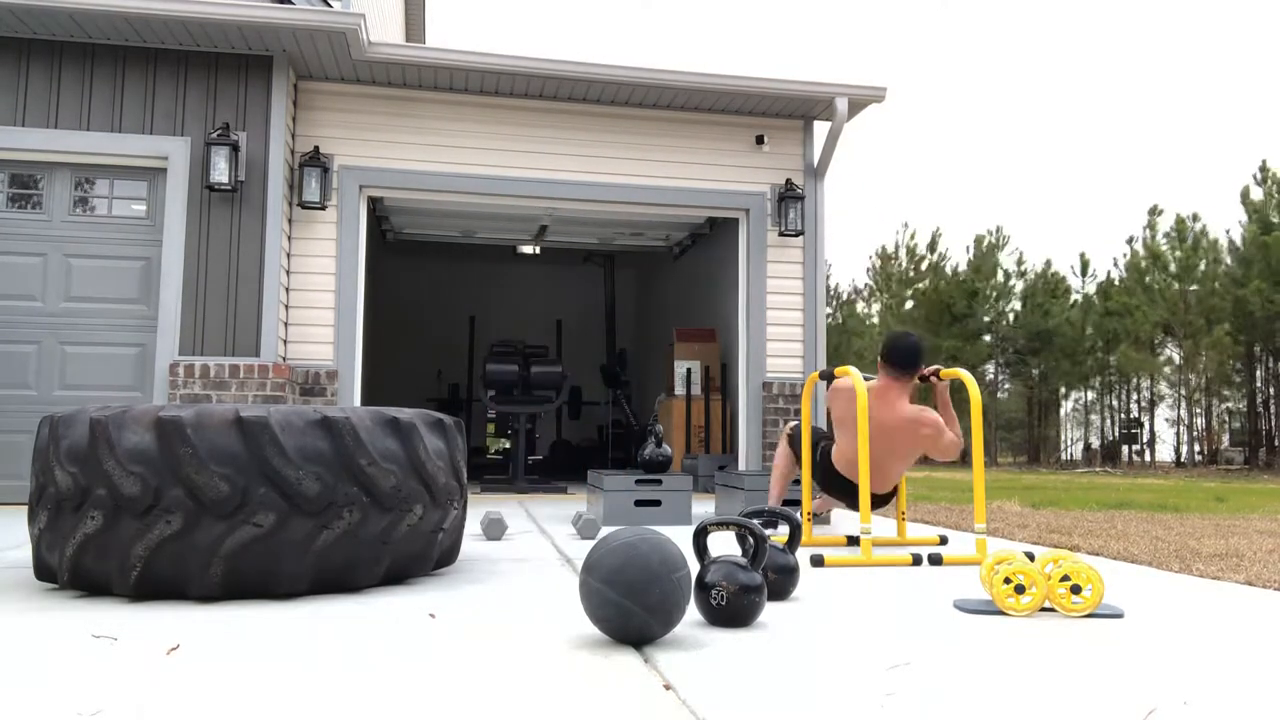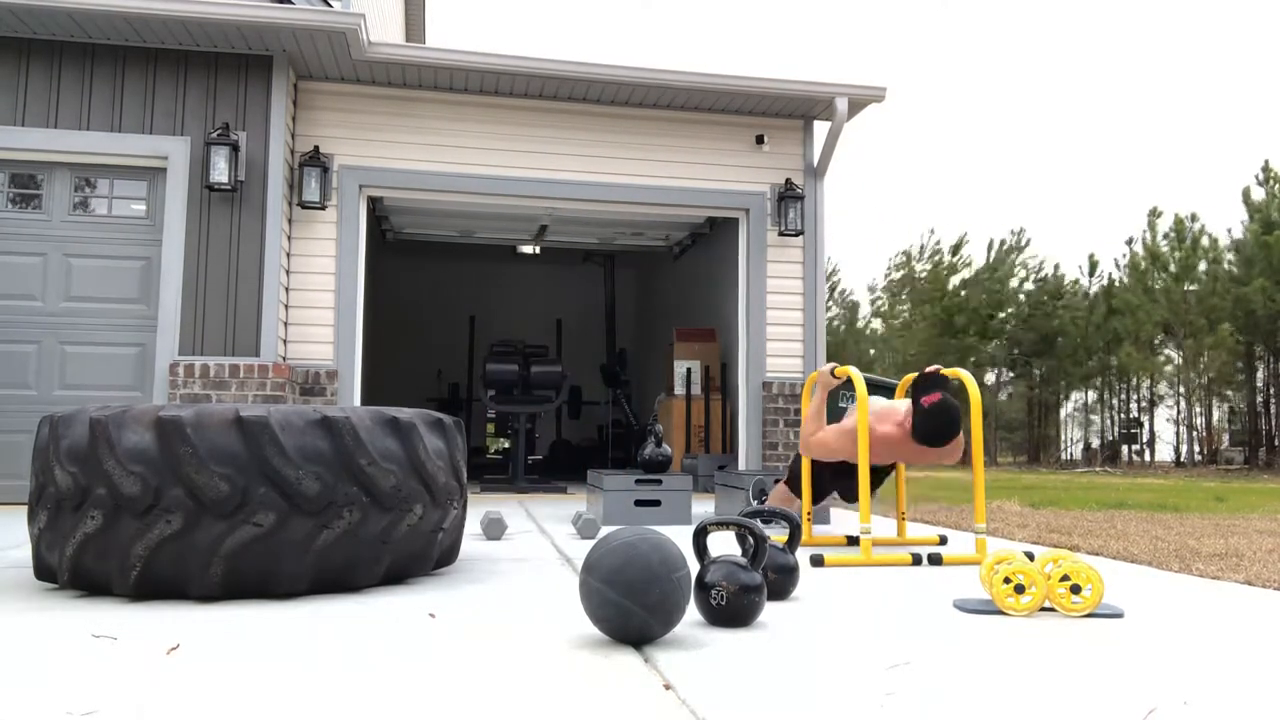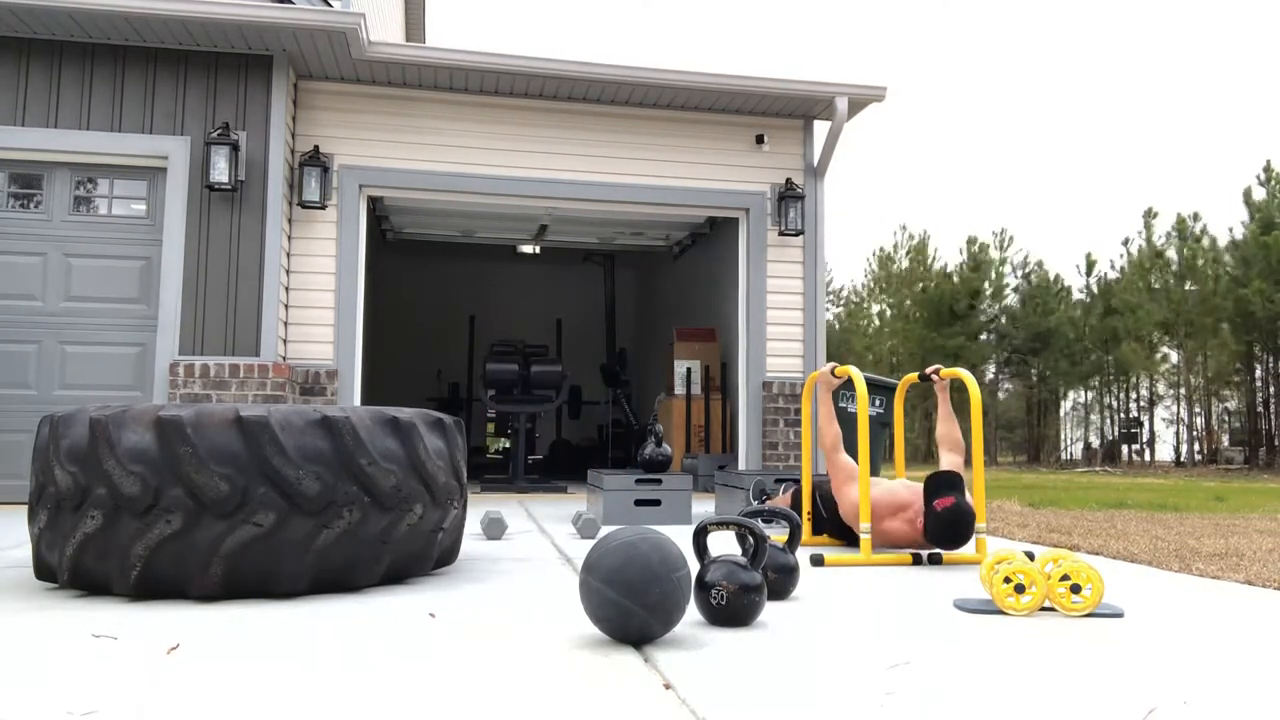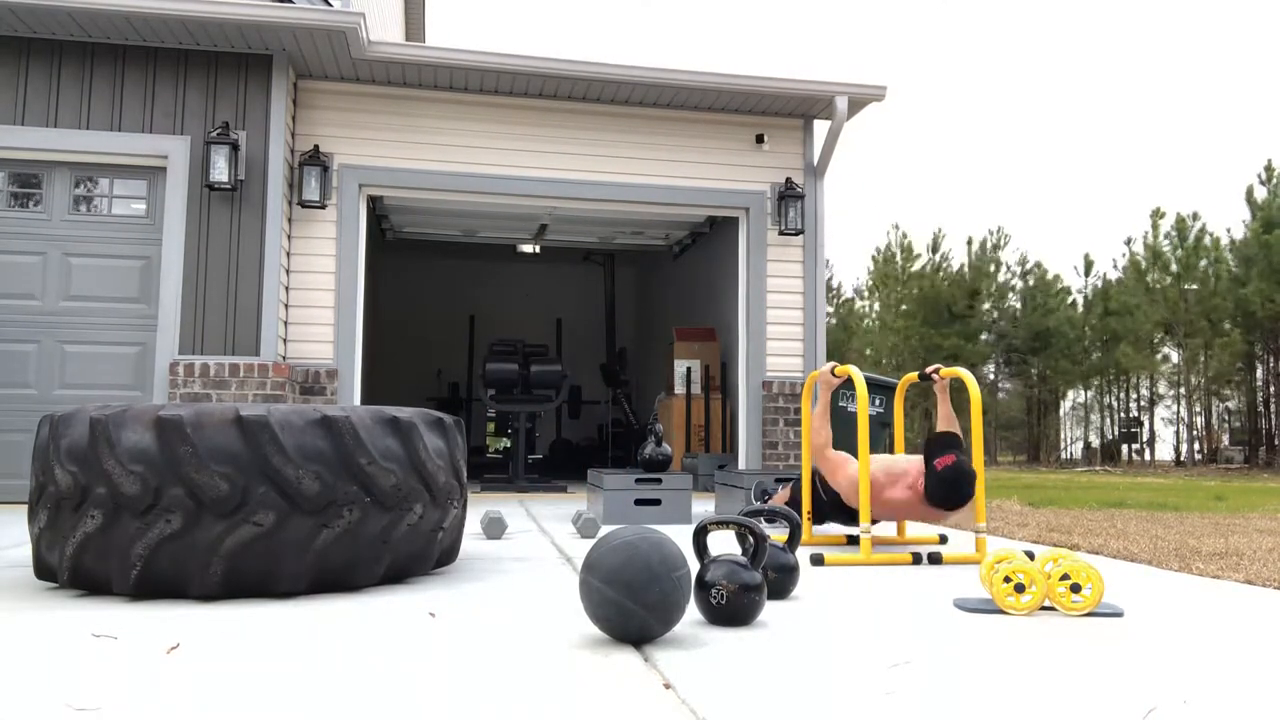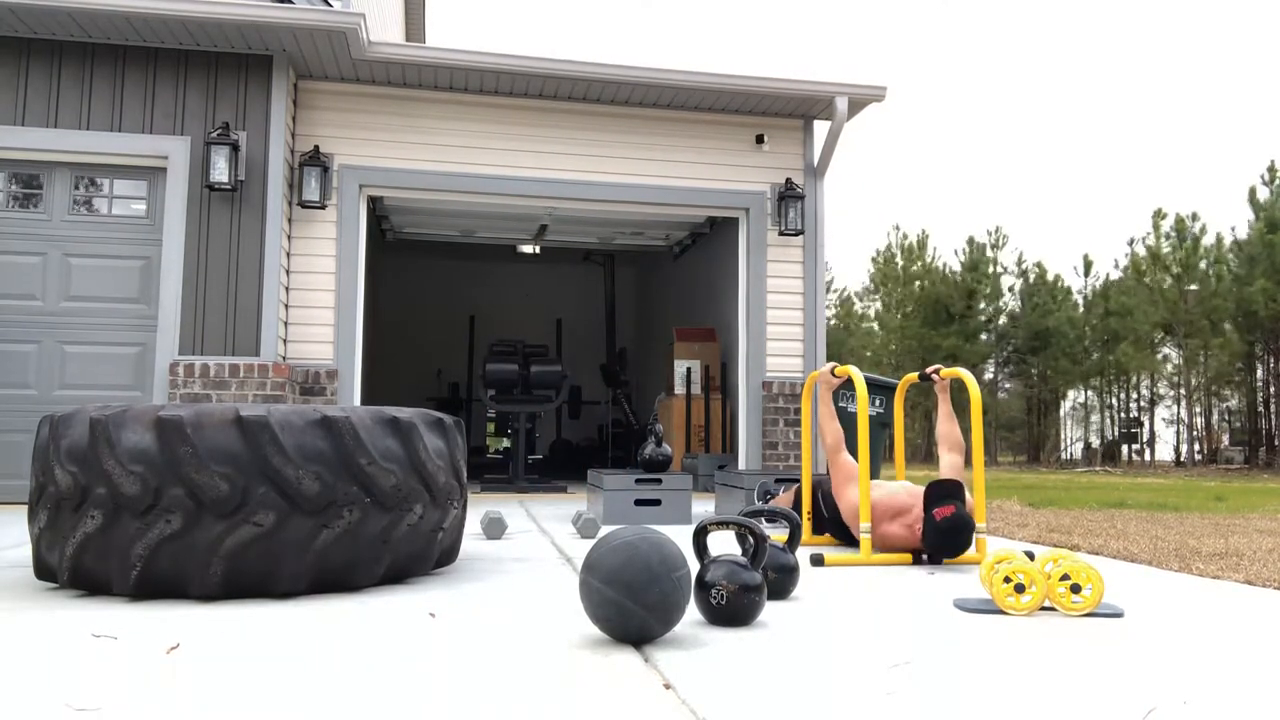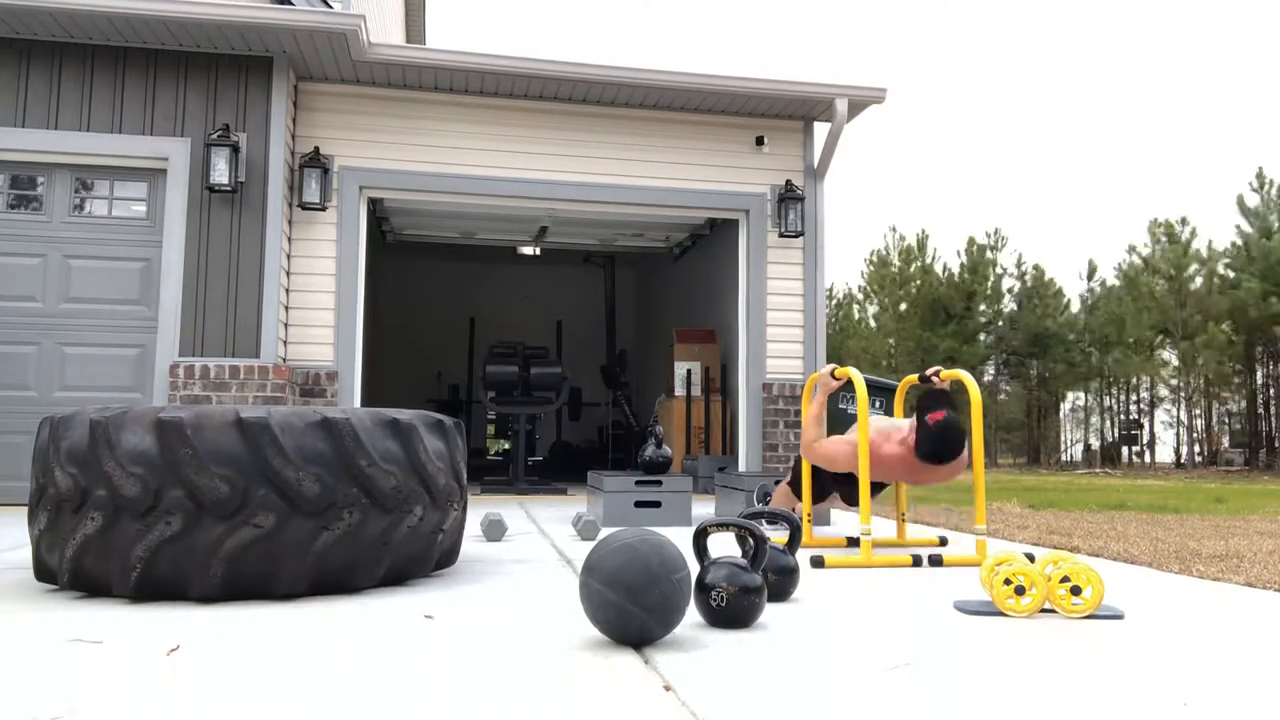
dt=0.3s
person 1, frame 1
left shoulder: (846, 393)
right shoulder: (925, 425)
right elbow: (954, 448)
right wrist: (944, 395)
left hip: (835, 475)
left knee: (791, 432)
person 1, frame 2
right shoulder: (952, 444)
left elbow: (808, 444)
left wrist: (822, 388)
right wrist: (943, 400)
left hip: (838, 462)
right hip: (872, 472)
left knee: (795, 489)
person 1, frame 3
right shoulder: (960, 512)
left elbow: (833, 453)
right elbow: (954, 453)
left wrist: (825, 391)
right wrist: (943, 395)
left hip: (833, 510)
left knee: (797, 497)
left ankle: (766, 506)
person 1, frame 4
right shoulder: (957, 495)
left elbow: (820, 452)
right elbow: (952, 446)
left wrist: (824, 391)
right wrist: (943, 393)
left hip: (836, 500)
left knee: (795, 494)
left ankle: (767, 504)
person 1, frame 5
right shoulder: (960, 517)
left elbow: (837, 452)
right elbow: (953, 453)
left wrist: (825, 390)
right wrist: (944, 396)
left hip: (834, 510)
left knee: (799, 494)
left ankle: (771, 503)
person 1, frame 6
right shoulder: (957, 461)
left elbow: (811, 447)
right elbow: (952, 434)
left wrist: (823, 391)
right wrist: (943, 391)
left hip: (837, 467)
right hip: (871, 484)
